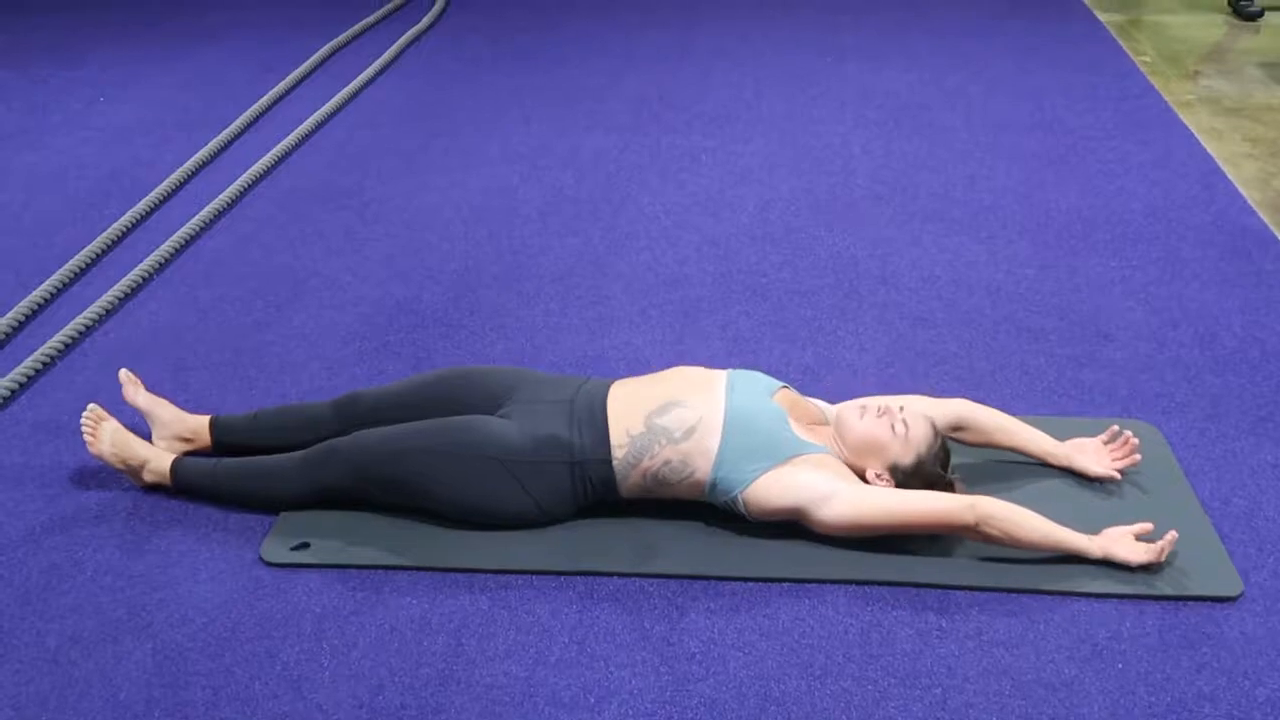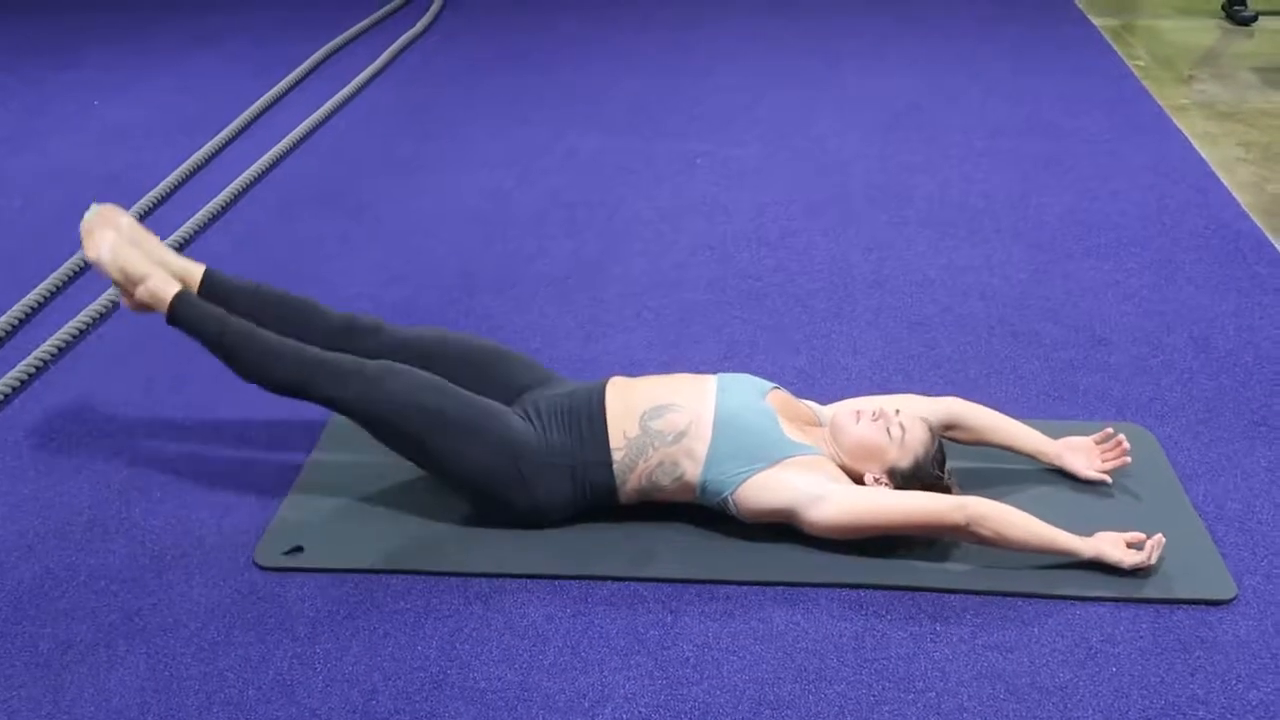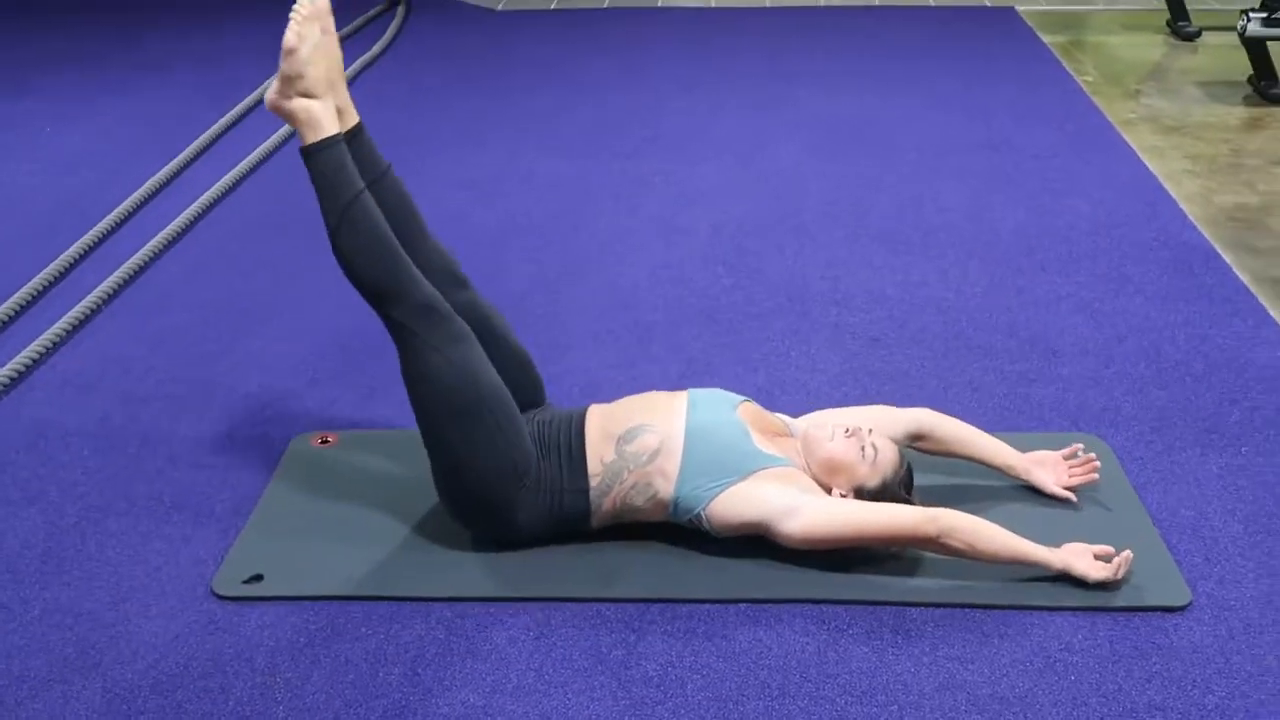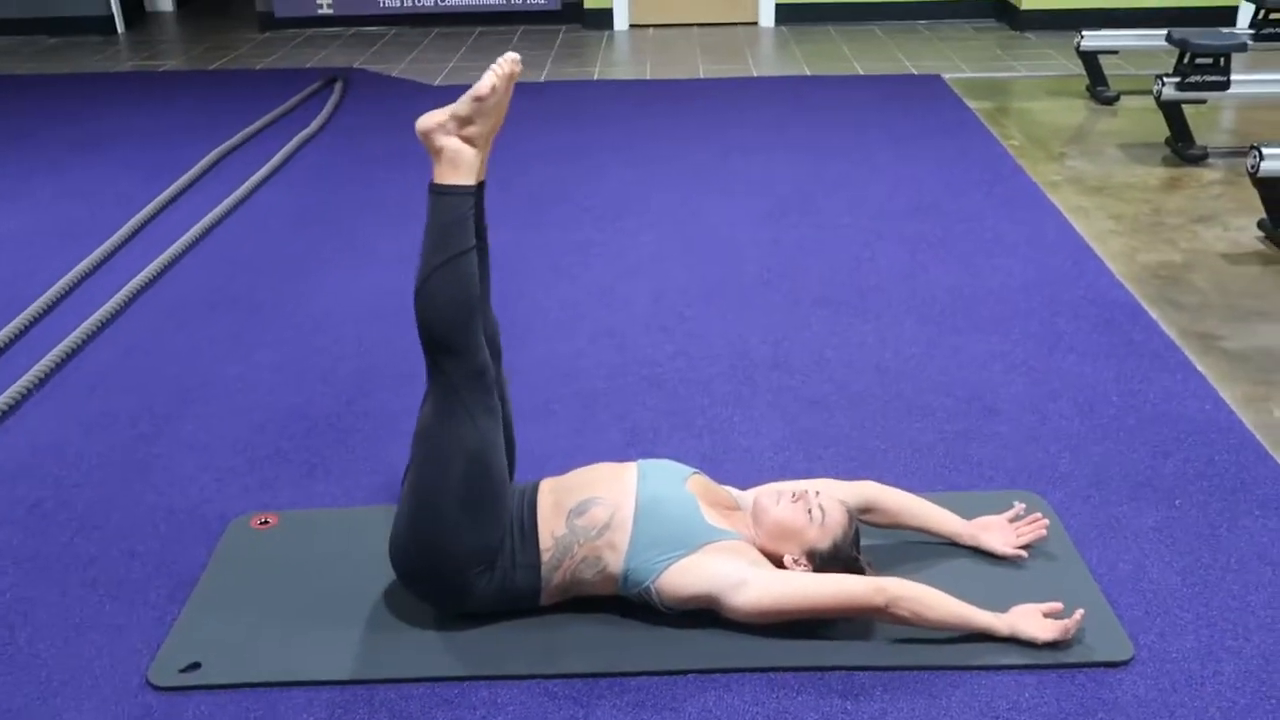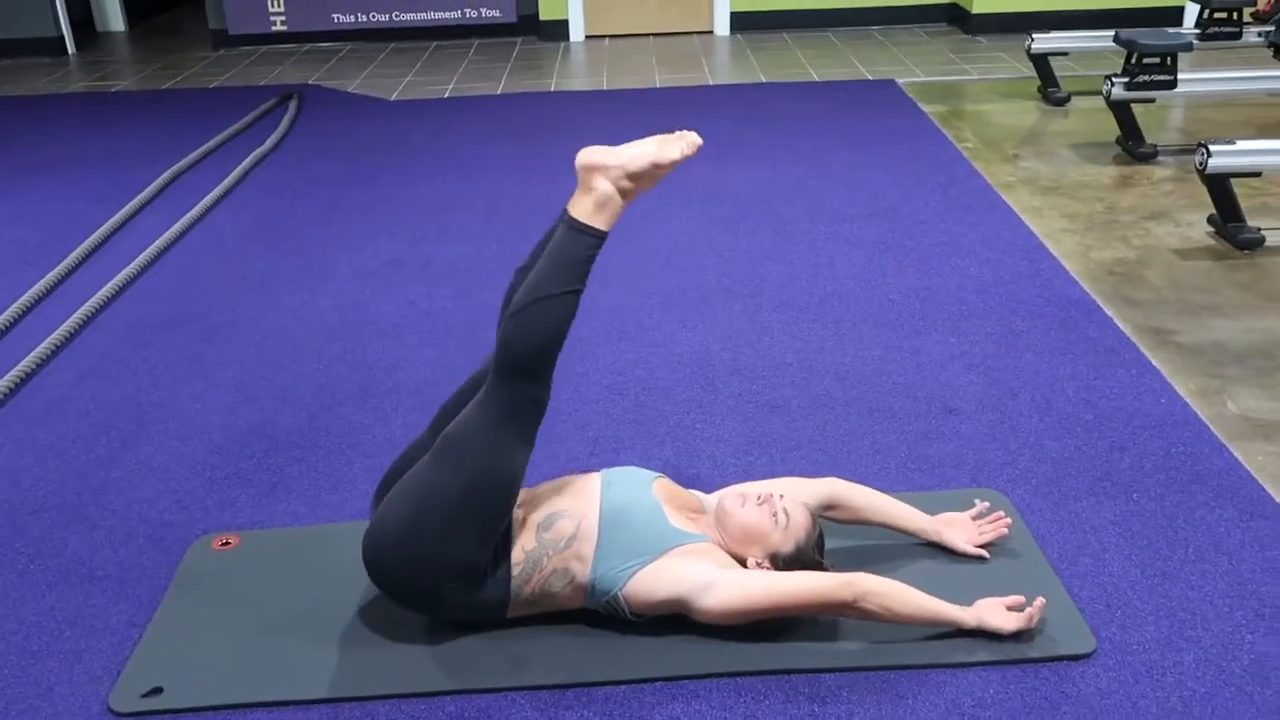
dt=1s
person 1, frame 1
left shoulder: (819, 490)
right shoulder: (822, 415)
left elbow: (970, 516)
right elbow: (961, 408)
left wrist: (1103, 548)
right wrist: (1065, 449)
left hip: (547, 468)
right hip: (566, 397)
left knee: (342, 466)
right knee: (363, 410)
left ankle: (163, 470)
right ankle: (196, 428)
person 1, frame 2
left shoulder: (820, 493)
right shoulder: (819, 418)
left elbow: (962, 513)
right elbow: (954, 405)
left wrist: (1092, 550)
right wrist: (1059, 451)
left hip: (543, 469)
right hip: (567, 397)
left knee: (349, 378)
right knee: (379, 342)
left ankle: (167, 296)
right ankle: (181, 278)
person 1, frame 3
left shoulder: (789, 505)
right shoulder: (791, 434)
left elbow: (933, 527)
right elbow: (920, 417)
left wrist: (1057, 559)
right wrist: (1022, 464)
left hip: (515, 494)
right hip: (544, 433)
left knee: (418, 307)
right knee: (441, 285)
left ankle: (318, 119)
person 1, frame 4
left shoulder: (738, 578)
right shoulder: (737, 507)
left elbow: (883, 596)
right elbow: (868, 492)
left wrist: (1005, 624)
right wrist: (970, 531)
left hip: (463, 563)
right hip: (505, 517)
left knee: (460, 363)
left ankle: (456, 158)
person 1, frame 5
left shoulder: (706, 582)
right shoulder: (700, 511)
left elbow: (849, 592)
right elbow: (828, 489)
left wrist: (970, 617)
right wrist: (932, 526)
left hip: (424, 559)
left knee: (521, 375)
